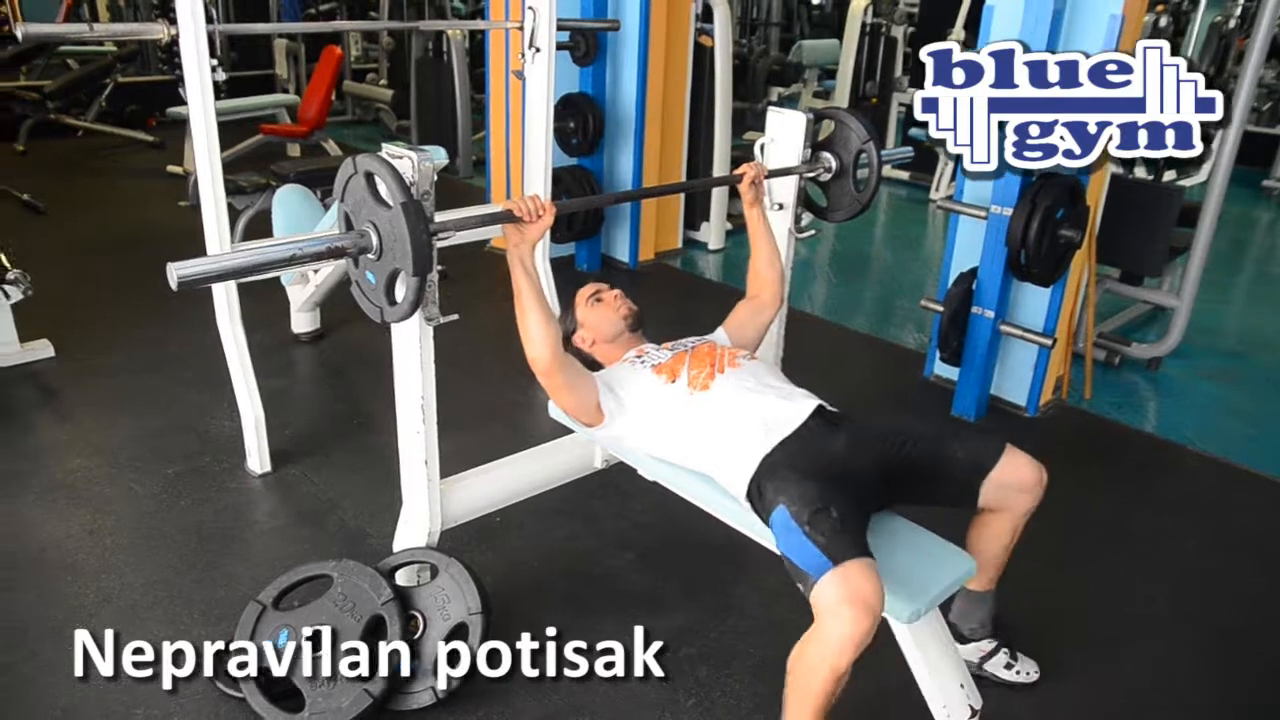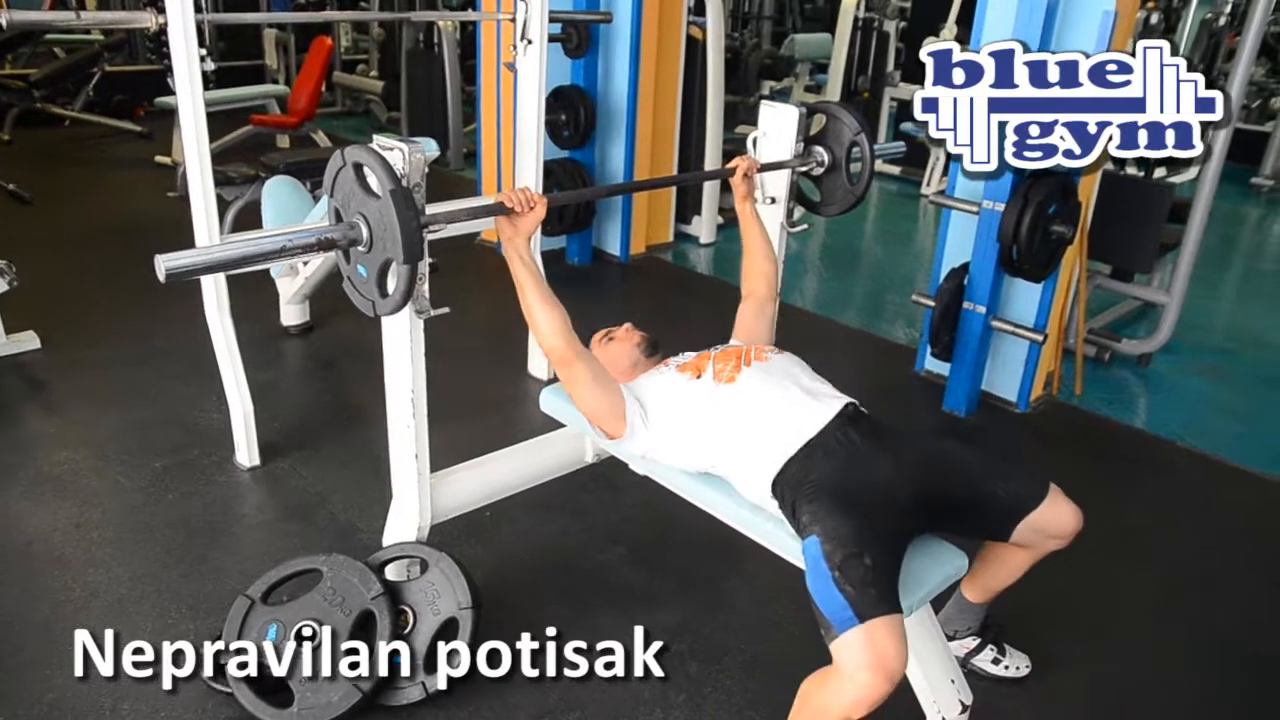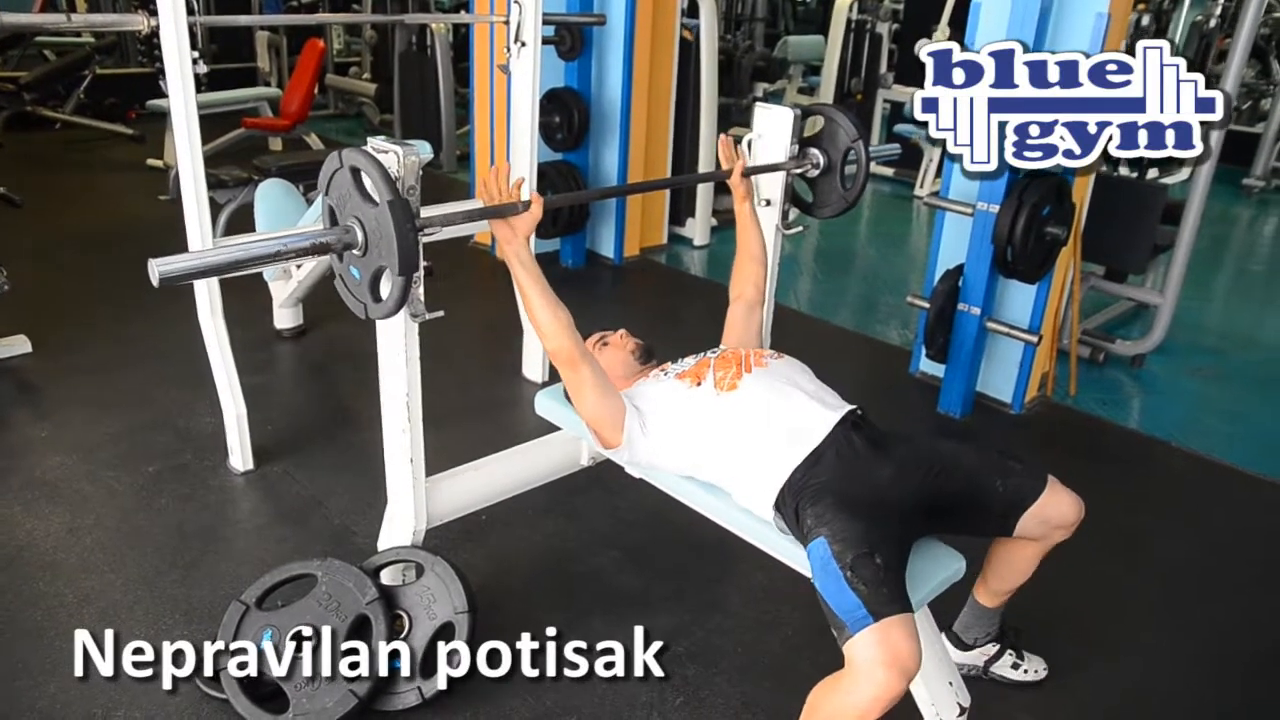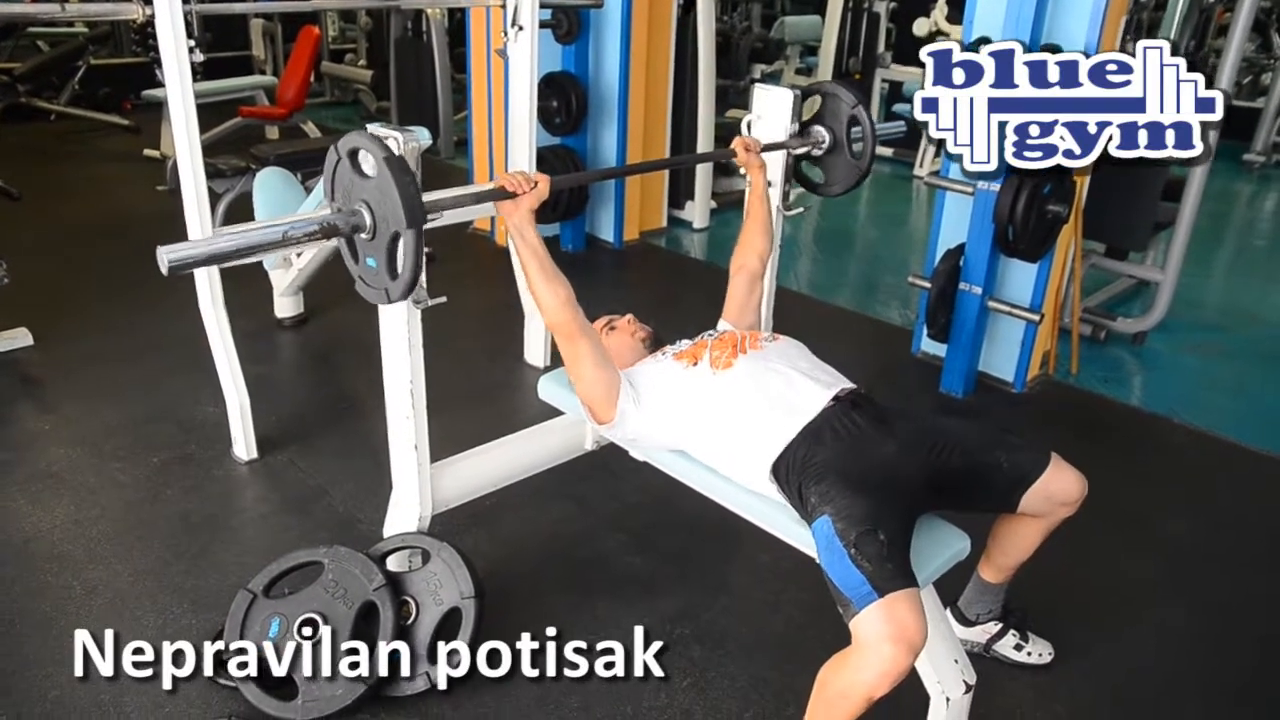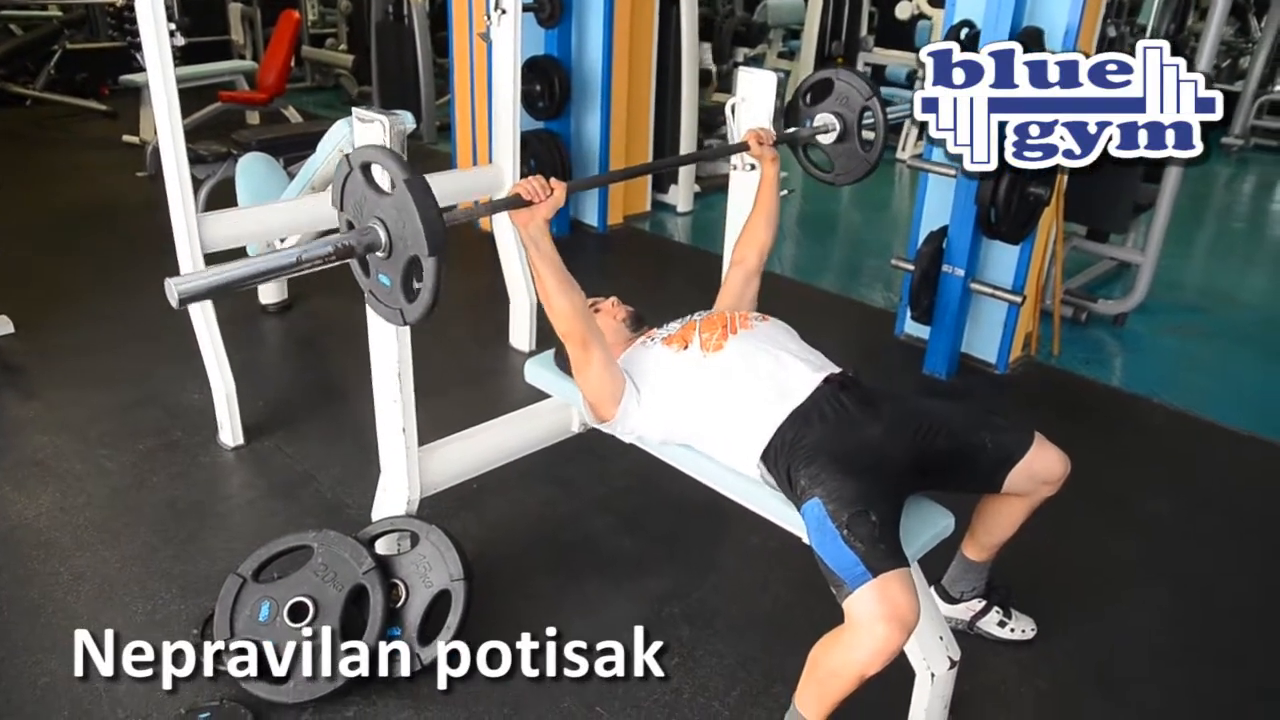
dt=1s
person 1, frame 1
left shoulder: (704, 345)
right shoulder: (608, 395)
left elbow: (767, 295)
right elbow: (546, 362)
left wrist: (753, 205)
right wrist: (520, 250)
left hip: (837, 429)
right hip: (780, 467)
left knee: (1023, 478)
right knee: (854, 610)
left ankle: (969, 630)
person 1, frame 2
left shoulder: (726, 358)
right shoulder: (633, 408)
left elbow: (761, 290)
right elbow: (562, 350)
left wrist: (744, 201)
right wrist: (516, 244)
left hip: (870, 439)
right hip: (814, 479)
left knee: (1057, 521)
right knee: (871, 670)
left ankle: (958, 626)
person 1, frame 3
left shoulder: (714, 361)
right shoulder: (630, 418)
left elbow: (747, 294)
right elbow: (565, 354)
left wrist: (742, 197)
right wrist: (514, 245)
left hip: (872, 443)
right hip: (815, 485)
left knee: (1059, 511)
right knee: (886, 668)
left ankle: (973, 637)
person 1, frame 4
left shoulder: (718, 341)
right shoulder: (629, 398)
left elbow: (749, 266)
right elbow: (567, 326)
left wrist: (756, 173)
right wrist: (520, 222)
left hip: (874, 420)
right hip: (814, 459)
left knee: (1062, 489)
right knee: (891, 645)
left ankle: (976, 615)
person 1, frame 5
left shoulder: (706, 324)
right shoulder: (622, 391)
left elbow: (749, 260)
right elbow: (573, 336)
left wrist: (769, 167)
right wrist: (532, 230)
left hip: (861, 402)
right hip: (802, 442)
left knee: (1047, 468)
right knee: (884, 623)
left ankle: (960, 592)
